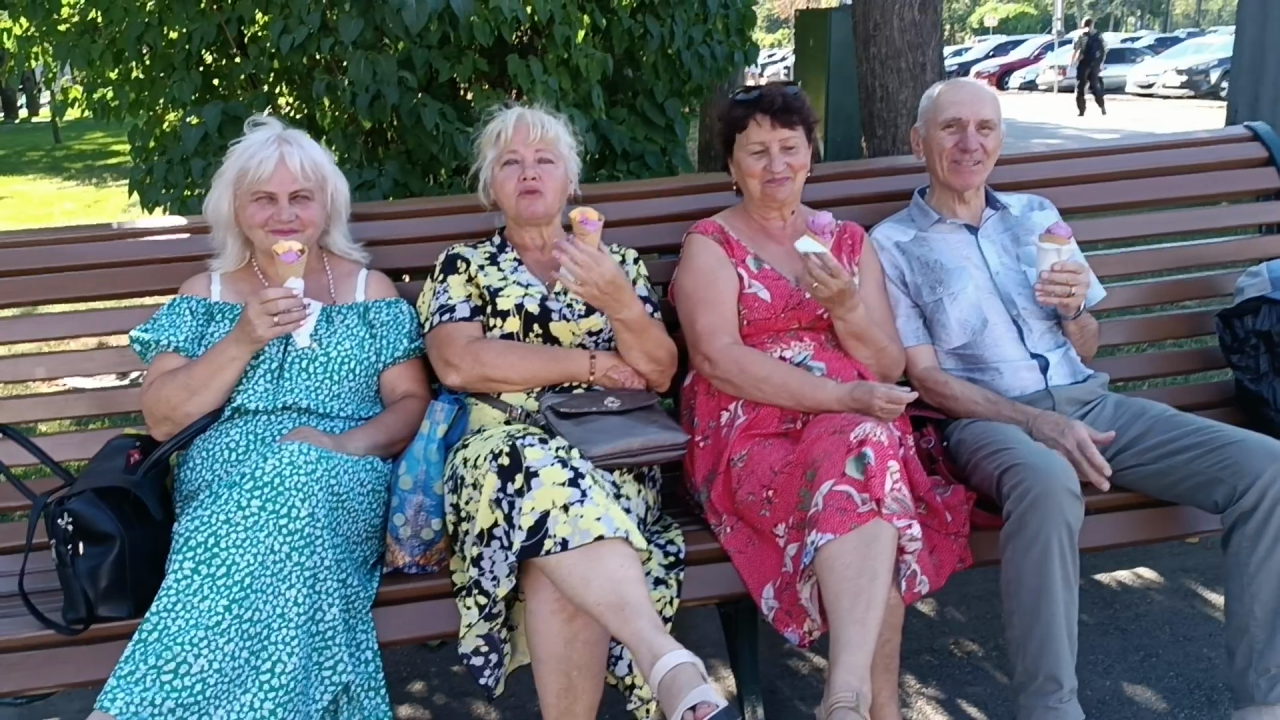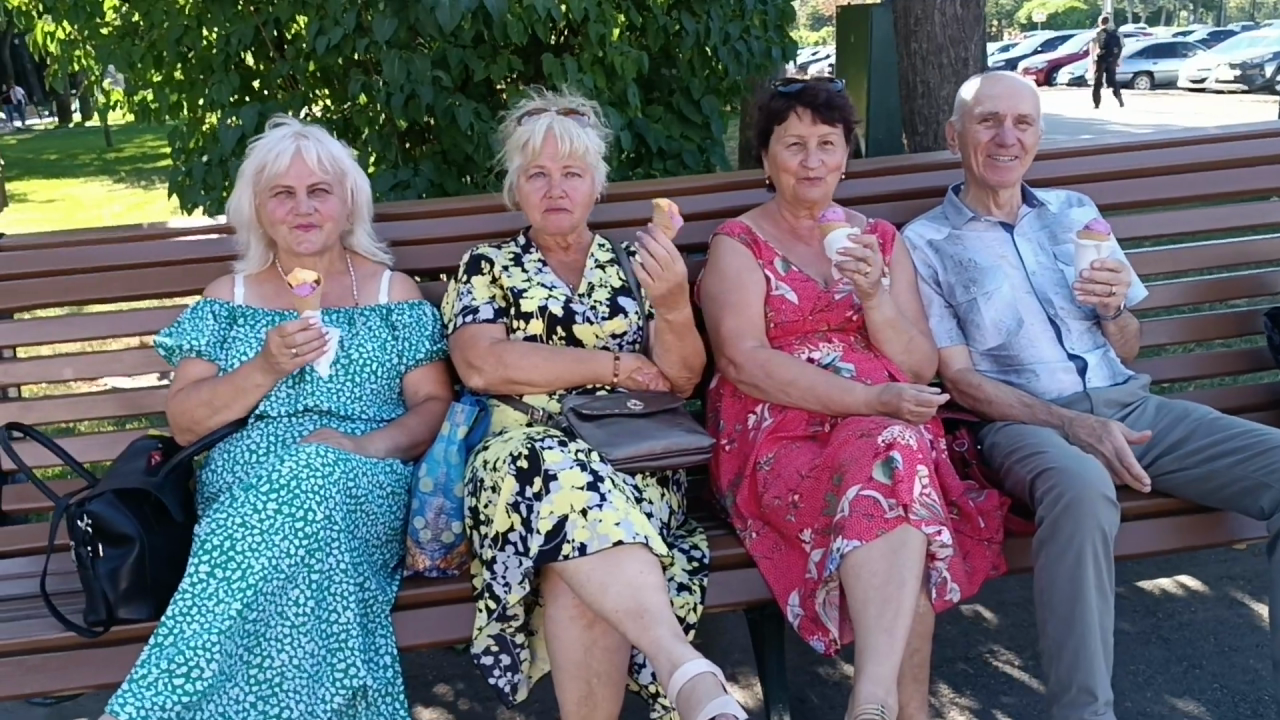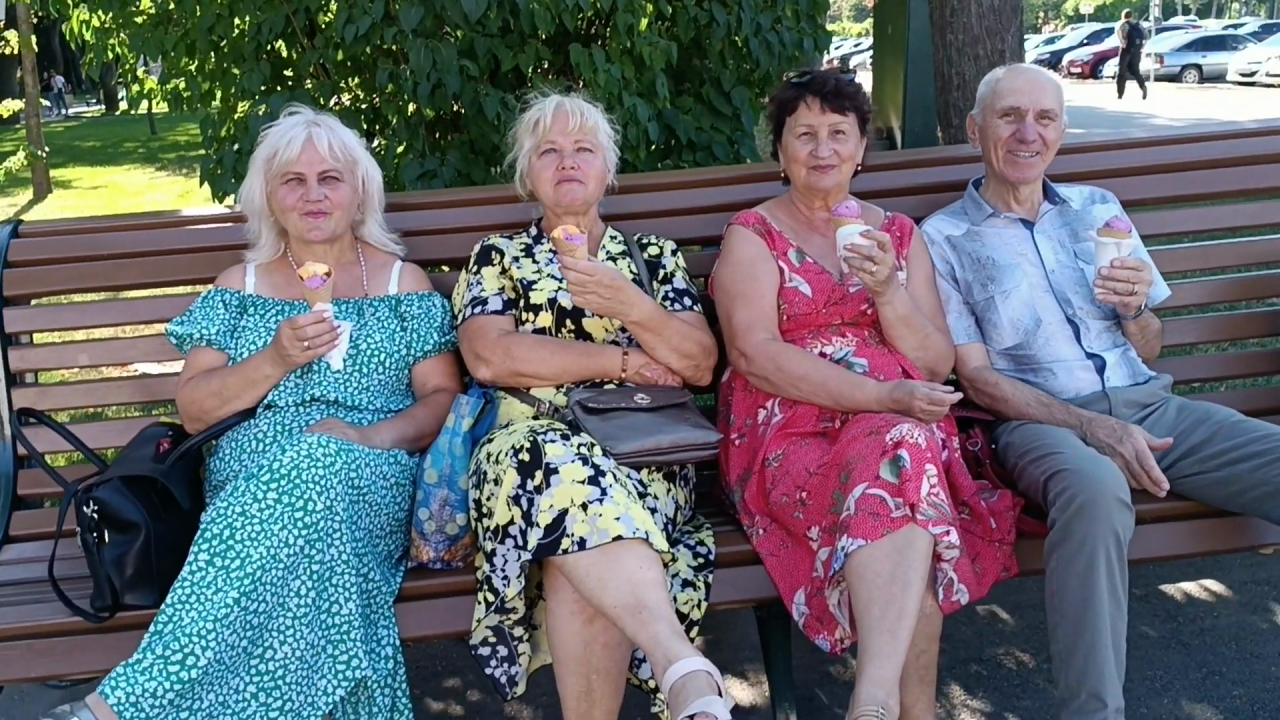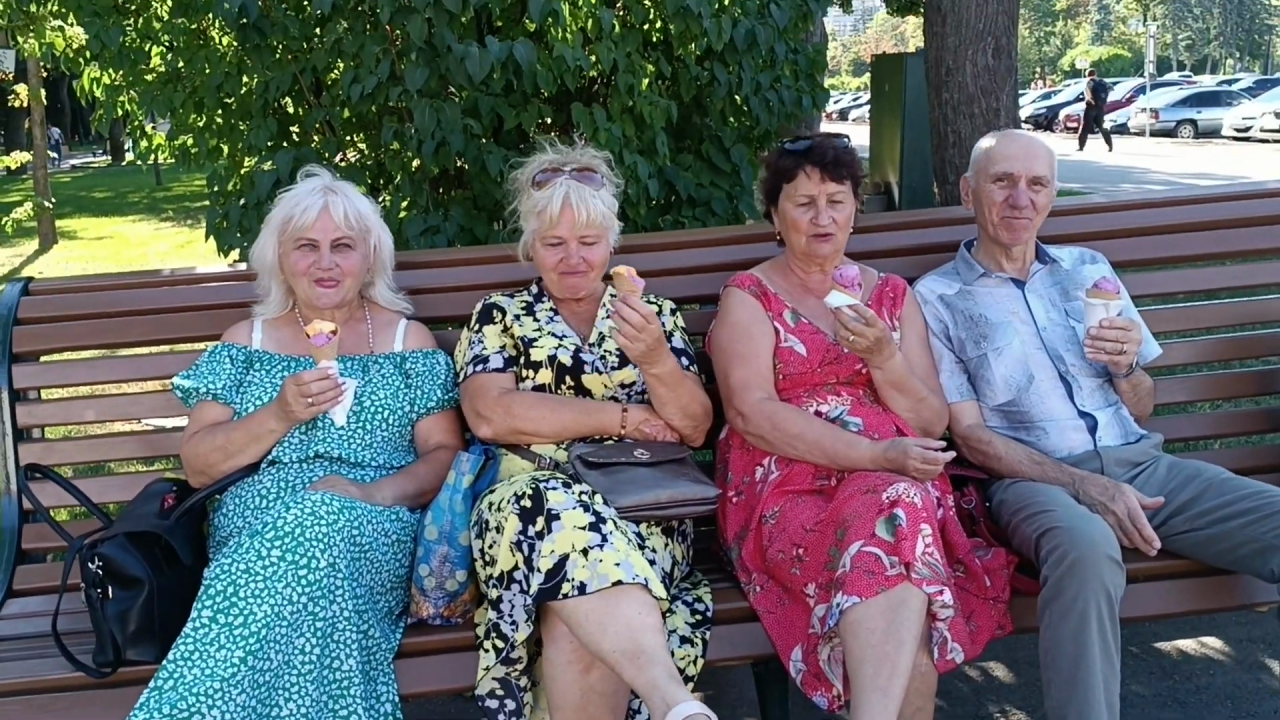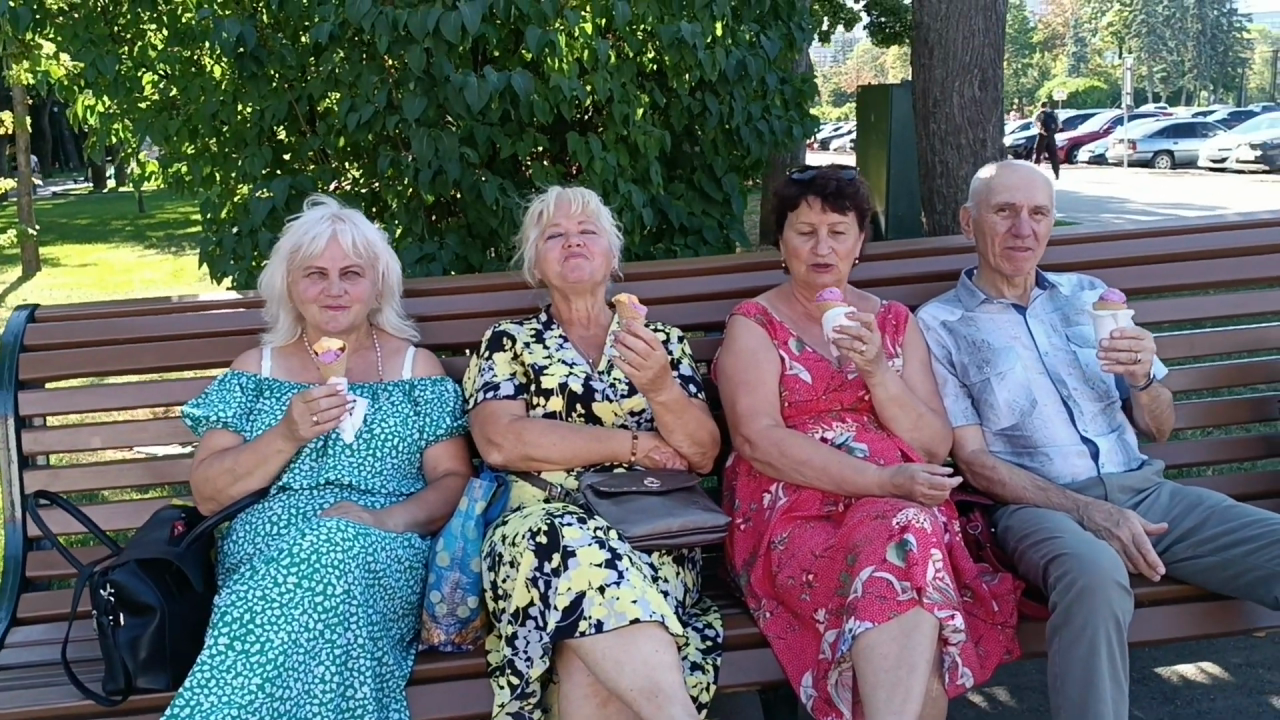
dt=1s
person 1, frame 1
left shoulder: (1037, 214)
right shoulder: (892, 244)
right elbow: (927, 377)
left wrist: (1075, 311)
right wrist: (1037, 422)
left hip: (1090, 402)
right hip: (987, 419)
right knee: (1049, 486)
person 1, frame 2
left shoulder: (1075, 211)
right shoulder: (925, 243)
right elbow: (959, 378)
left wrist: (1113, 310)
right wrist: (1072, 424)
left hip: (1130, 404)
right hip: (1023, 421)
right knee: (1080, 488)
person 1, frame 3
left shoulder: (1098, 207)
right shoulder: (944, 238)
right elbow: (976, 377)
left wrist: (1135, 309)
right wrist: (1092, 426)
left hip: (1149, 404)
right hip: (1041, 420)
right knee: (1095, 489)
person 1, frame 4
left shoulder: (1089, 268)
right shoulder: (937, 298)
right elbow: (971, 436)
left wrist: (1126, 367)
right wrist: (1085, 485)
left hip: (1141, 463)
right hip: (1035, 478)
right knee: (1087, 547)
person 1, frame 5
left shoulder: (1088, 294)
right shoulder: (940, 325)
left elbow: (1158, 429)
right elbow: (974, 460)
left wrist: (1144, 378)
right wrist: (1088, 511)
left hip: (1142, 489)
right hip: (1038, 505)
right knee: (1095, 574)
person 2, frame 1
left shoulder: (850, 238)
right shoulder: (711, 243)
left elbow: (888, 367)
right elbow: (718, 360)
left wrist: (843, 306)
right wrist: (842, 395)
left hip: (853, 420)
right hip: (751, 429)
left knee: (862, 452)
right knee: (863, 457)
person 2, frame 2
left shoulder: (881, 237)
right shoulder: (738, 244)
left elbow: (920, 367)
right elbow: (745, 364)
left wrist: (874, 295)
right wrist: (871, 400)
left hip: (885, 424)
right hip: (780, 433)
left knee: (892, 454)
right knee: (893, 469)
person 2, frame 3
left shoulder: (898, 232)
right shoulder: (752, 235)
left elbow: (936, 365)
right elbow: (755, 356)
left wrist: (887, 292)
right wrist: (882, 396)
left hip: (897, 420)
right hip: (790, 431)
left knee: (902, 449)
right knee: (900, 454)
person 2, frame 4
left shoulder: (892, 293)
right shoulder: (748, 296)
left elbow: (931, 422)
right elbow: (752, 414)
left wrist: (881, 356)
right wrist: (878, 456)
left hip: (892, 479)
right hip: (787, 486)
left knee: (893, 511)
right knee: (895, 521)
person 2, frame 5
left shoulder: (894, 320)
right shoulder: (754, 323)
left elbow: (935, 447)
right elbow: (759, 441)
left wrist: (877, 370)
right wrist: (884, 480)
left hip: (897, 503)
right hip: (793, 513)
left knee: (906, 534)
right knee: (903, 552)
person 3, frame 1
left shoulder: (617, 262)
right shoulder: (463, 266)
left elbow: (658, 372)
right elbow: (458, 364)
left wrist: (620, 304)
right wrist: (590, 362)
right hip: (505, 451)
right knee: (537, 474)
right ankle: (672, 669)
person 3, frame 2
left shoulder: (635, 263)
right shoulder: (486, 266)
left elbow: (682, 379)
right elbow: (481, 366)
left wrist: (673, 306)
right wrist: (615, 366)
right hip: (525, 454)
left knee: (582, 540)
right knee: (558, 478)
person 3, frame 3
left shoulder: (654, 254)
right shoulder: (497, 256)
left elbow: (699, 365)
right elbow: (490, 358)
left wrist: (630, 306)
right wrist: (623, 360)
right hip: (534, 445)
left knee: (581, 541)
right knee: (561, 469)
person 3, frame 4
left shoulder: (654, 314)
right shoulder: (498, 315)
left elbow: (695, 427)
right elbow: (490, 416)
left wrist: (655, 360)
right wrist: (624, 417)
right hip: (533, 501)
right knee: (559, 516)
person 3, frame 5
left shoulder: (662, 339)
right shoulder: (508, 342)
left elbow: (702, 454)
right elbow: (500, 442)
left wrist: (659, 387)
right wrist: (635, 444)
right hip: (544, 528)
right knee: (570, 549)
person 4, frame 1
left shoulder: (371, 290)
right shoulder: (204, 295)
left elbow: (412, 403)
right elbow: (161, 418)
left wrist: (347, 445)
right wrist: (244, 340)
left hip: (342, 482)
right hip: (225, 479)
left knee: (295, 483)
right knee: (284, 517)
person 4, frame 2
left shoulder: (394, 291)
right shoulder: (227, 297)
left elbow: (435, 406)
right elbow: (185, 423)
left wrist: (370, 446)
right wrist: (267, 367)
left hip: (362, 486)
right hip: (247, 483)
left knee: (311, 488)
right knee: (302, 500)
person 4, frame 3
left shoulder: (404, 282)
right shoulder: (238, 287)
left elbow: (443, 398)
right elbow: (194, 411)
left wrist: (371, 438)
right wrist: (277, 359)
left hip: (369, 479)
right hip: (251, 477)
left knee: (314, 467)
right knee: (304, 502)
person 4, frame 4
left shoulder: (407, 340)
right shoulder: (246, 341)
left elbow: (446, 454)
right elbow: (197, 465)
left wrist: (376, 494)
right wrist: (281, 415)
left hip: (372, 530)
right hip: (256, 527)
left knee: (320, 527)
right knee: (311, 536)
person 4, frame 5
left shoulder: (416, 366)
right shoulder: (255, 369)
left elbow: (455, 481)
right elbow: (207, 494)
left wrist: (386, 520)
right wrist: (288, 435)
left hip: (382, 556)
right hip: (264, 554)
left knee: (341, 549)
right knee: (328, 558)
